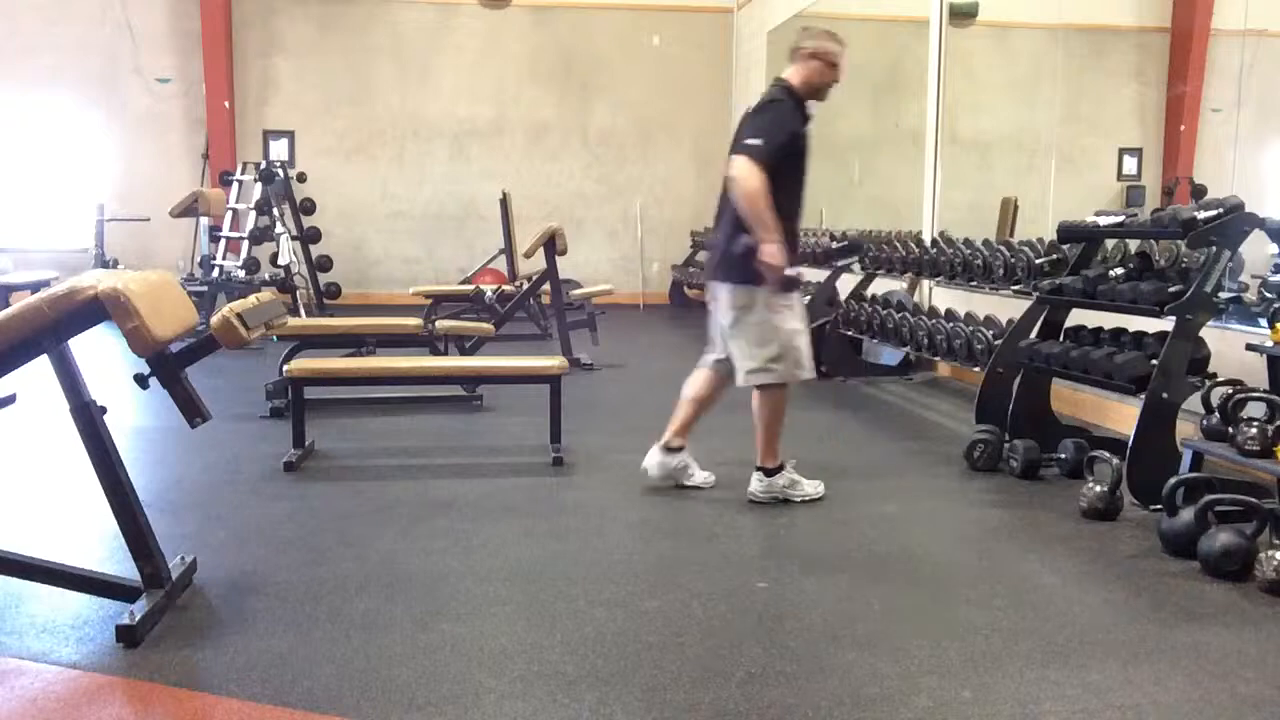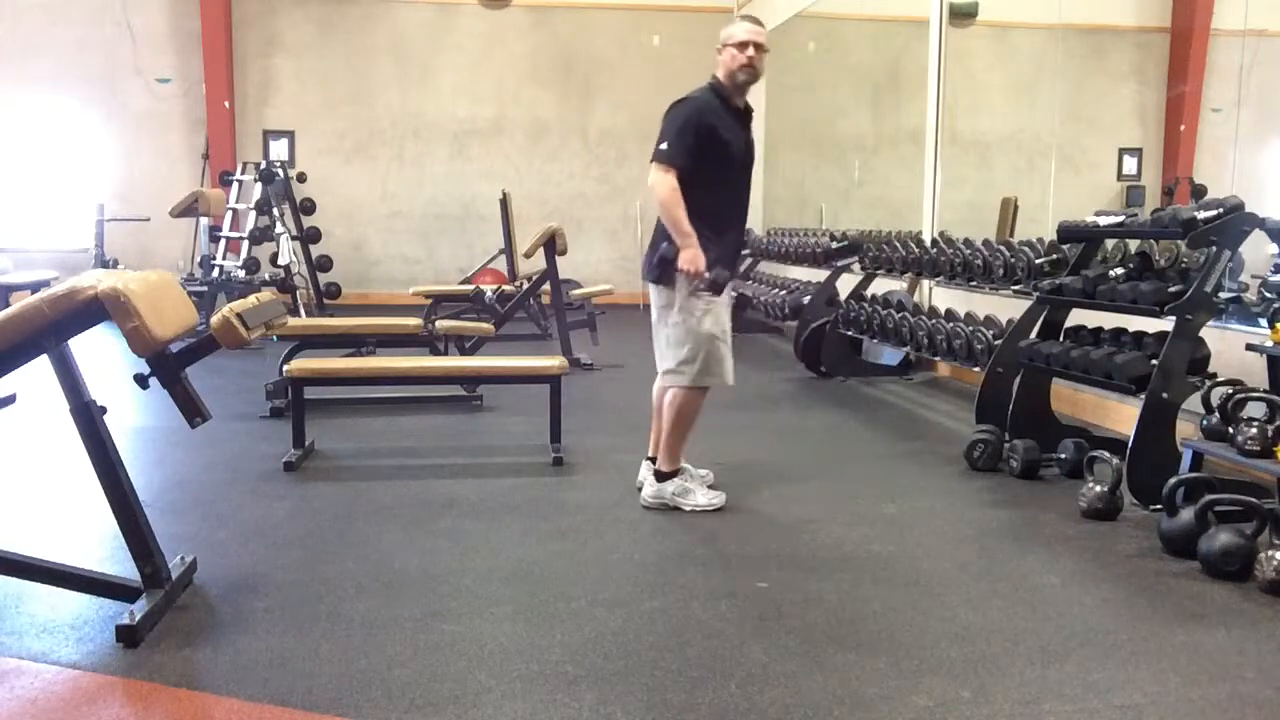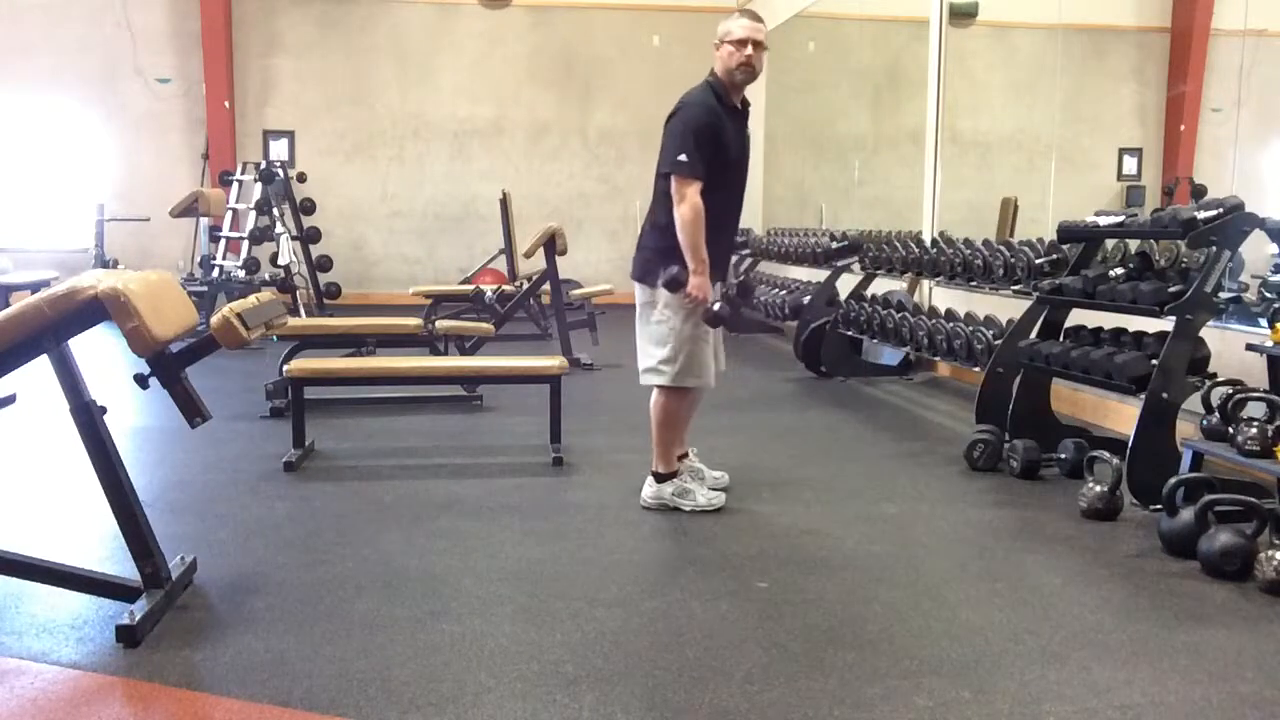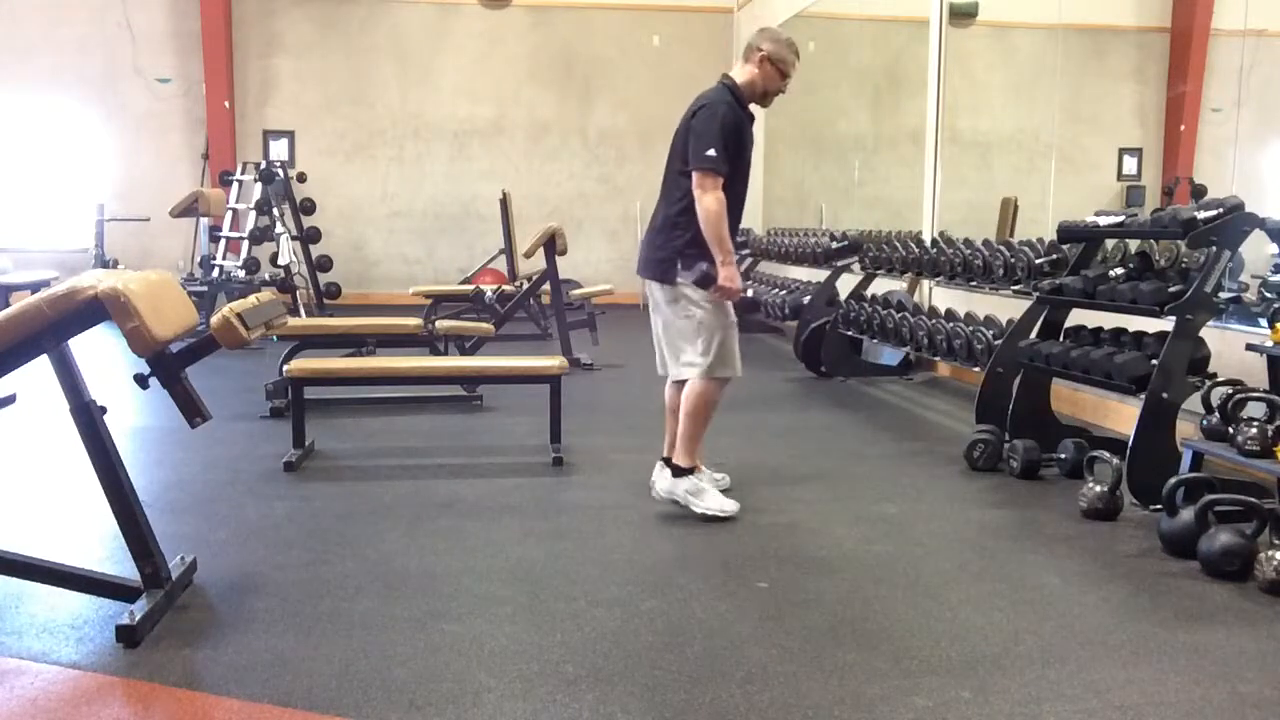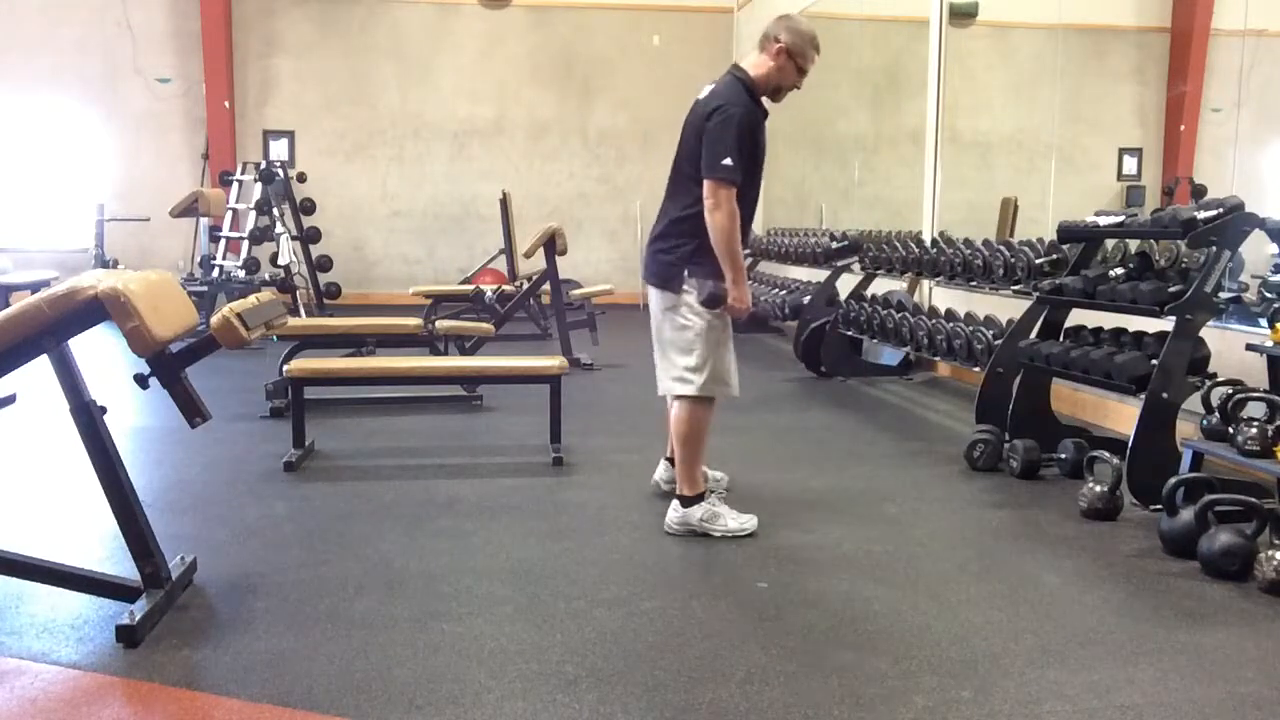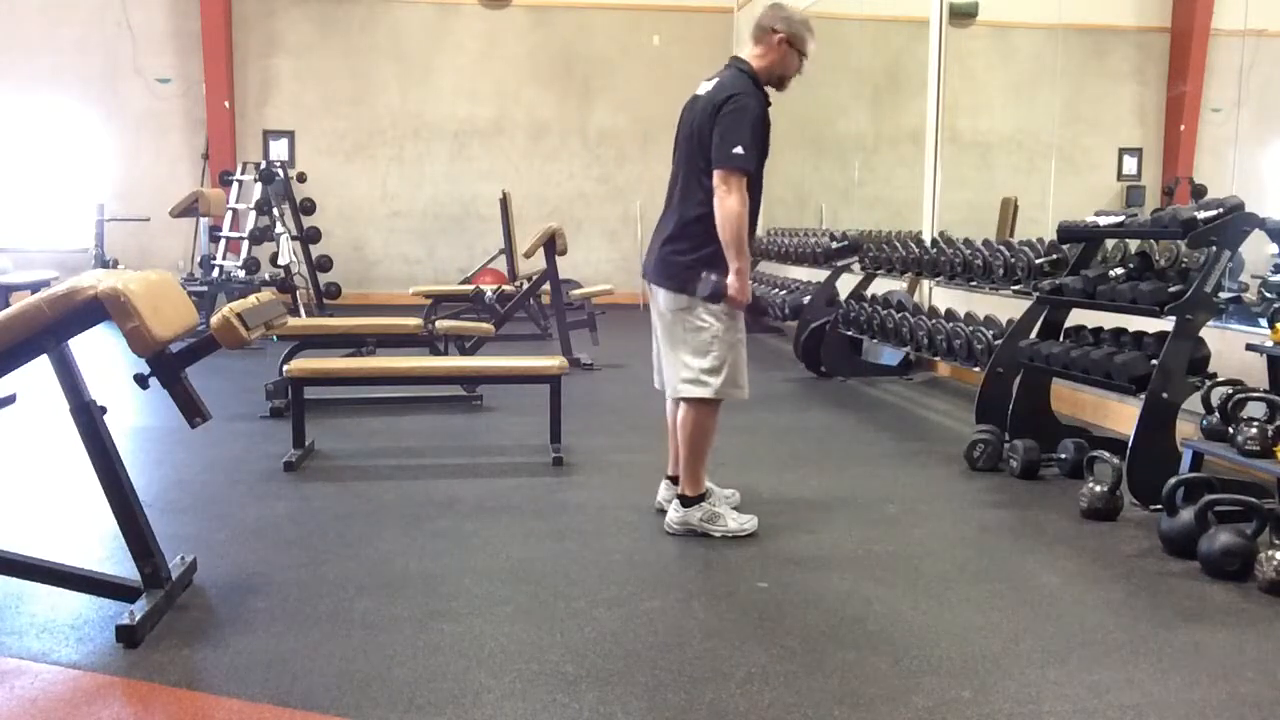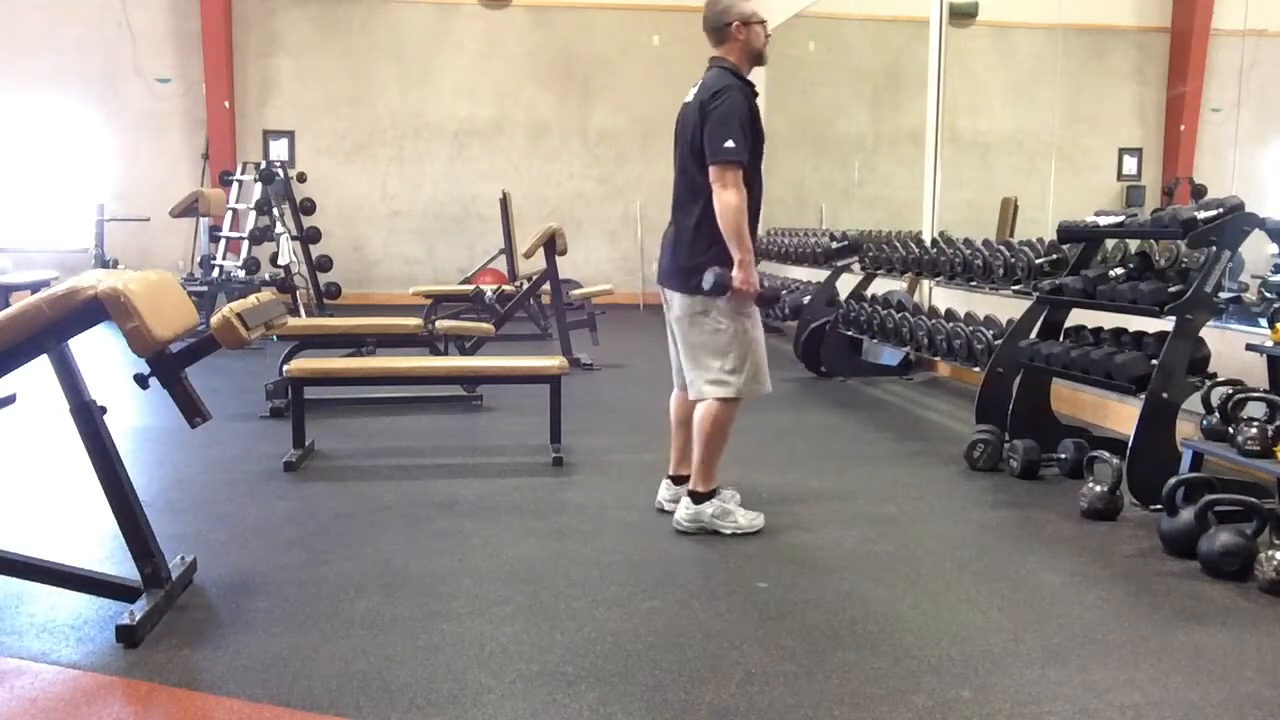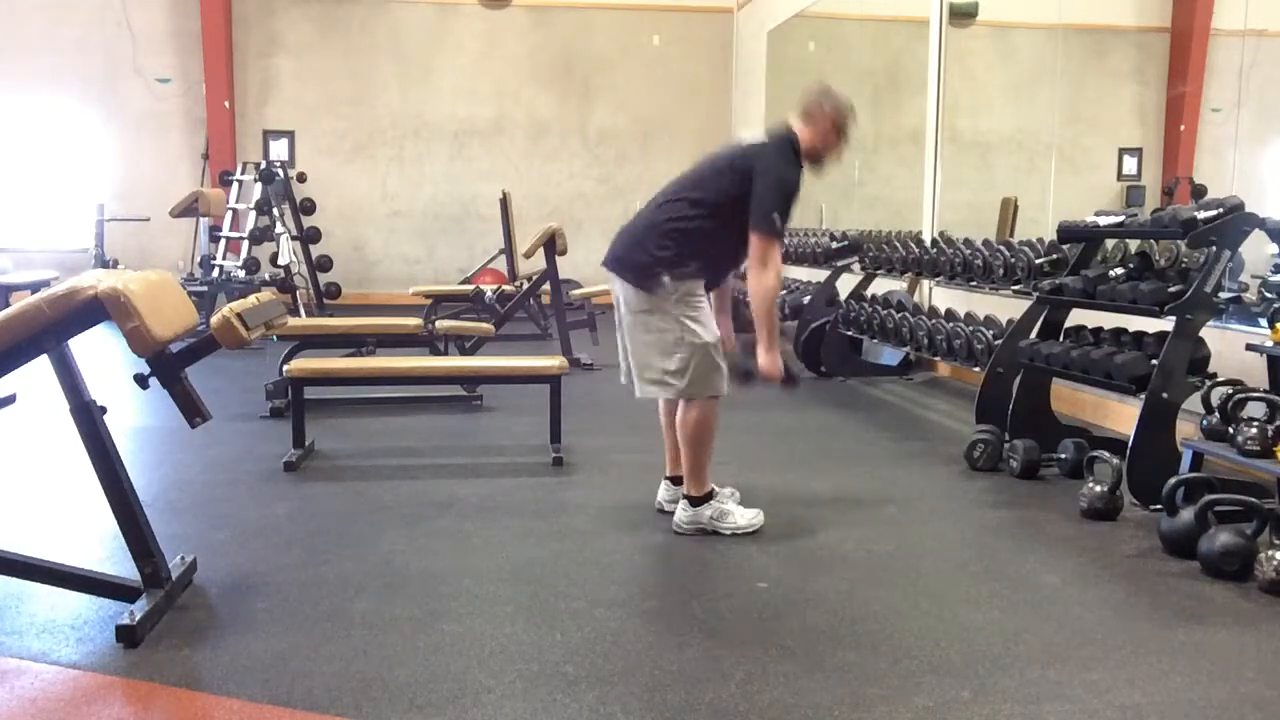
dt=0.5s
person 1, frame 1
left shoulder: (775, 110)
right shoulder: (781, 111)
right elbow: (744, 174)
right wrist: (771, 241)
left hip: (732, 260)
right hip: (756, 267)
left knee: (722, 363)
right knee: (777, 368)
left ankle: (670, 450)
right ankle: (771, 475)
person 1, frame 2
left shoulder: (740, 116)
right shoulder: (696, 109)
right elbow: (661, 179)
right wrist: (687, 245)
left hip: (711, 265)
right hip: (689, 267)
left knee: (676, 368)
right knee: (697, 373)
left ankle: (657, 461)
right ankle: (666, 477)
person 1, frame 3
left shoulder: (737, 110)
right shoulder: (697, 110)
right elbow: (685, 196)
right wrist: (698, 272)
left hip: (698, 266)
right hip: (675, 268)
left knee: (697, 372)
right knee: (676, 374)
left ankle: (679, 458)
right ankle: (663, 480)
person 1, frame 4
left shoulder: (730, 110)
right shoulder: (719, 109)
right elbow: (706, 190)
left wrist: (718, 260)
right wrist: (726, 263)
left hip: (677, 258)
right hip: (685, 261)
left knee: (686, 369)
right knee: (711, 367)
left ankle: (674, 462)
right ankle: (682, 472)
person 1, frame 5
left shoulder: (726, 95)
right shoulder: (735, 109)
right elbow: (718, 201)
left wrist: (726, 275)
right wrist: (736, 281)
left hip: (676, 260)
right hip: (691, 268)
left knee: (687, 377)
right knee: (699, 383)
left ankle: (677, 466)
right ankle: (690, 503)
person 1, frame 6
left shoulder: (715, 86)
right shoulder: (744, 99)
right elbow: (728, 190)
right wrist: (739, 270)
left hip: (671, 260)
right hip: (700, 268)
left knee: (687, 382)
right knee: (706, 386)
left ankle: (677, 482)
right ankle: (690, 504)
person 1, frame 7
left shoulder: (705, 90)
right shoulder: (730, 94)
right elbow: (726, 186)
right wrist: (744, 263)
left hip: (683, 263)
right hip: (712, 269)
left knee: (693, 381)
right knee: (724, 385)
left ankle: (678, 483)
right ankle: (700, 501)
person 1, frame 8
left shoulder: (755, 152)
right shoulder: (779, 167)
right elbow: (763, 265)
left wrist: (722, 322)
right wrist: (768, 347)
left hip: (639, 261)
right hip: (658, 270)
left knee: (681, 382)
right knee: (699, 383)
left ankle: (676, 484)
right ankle: (697, 503)
